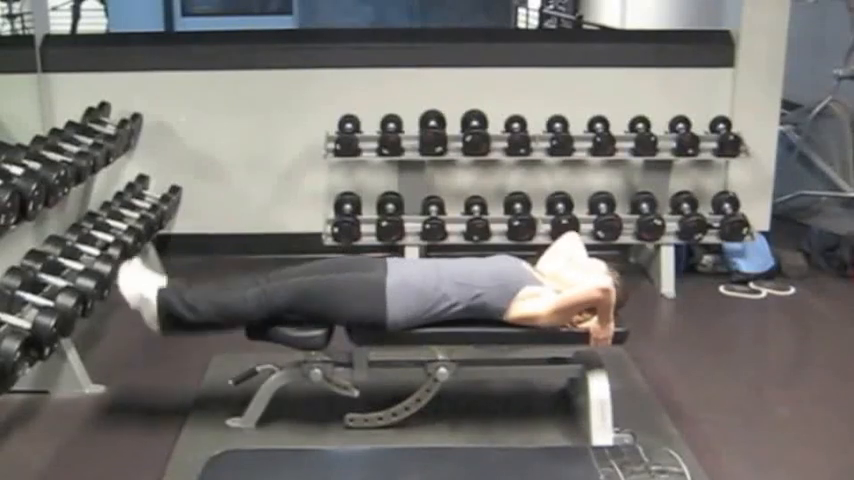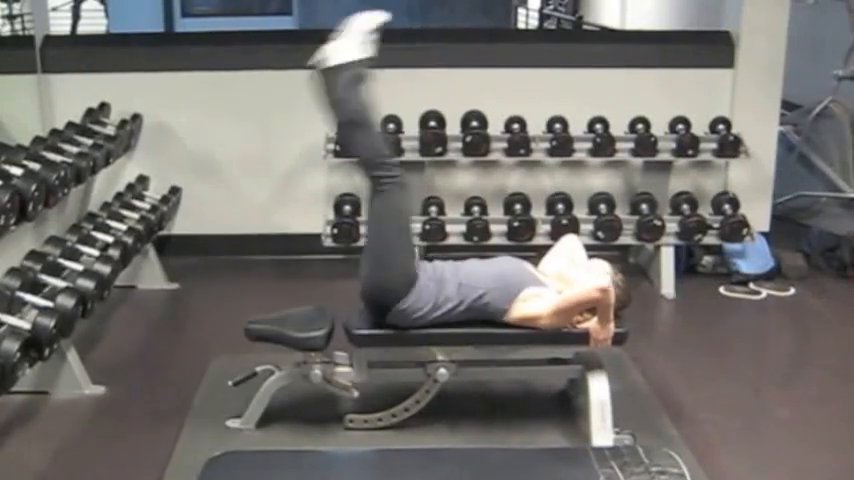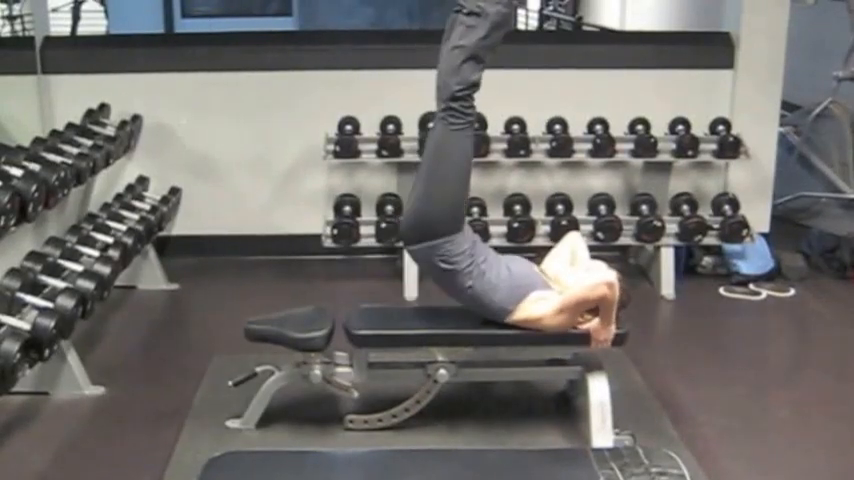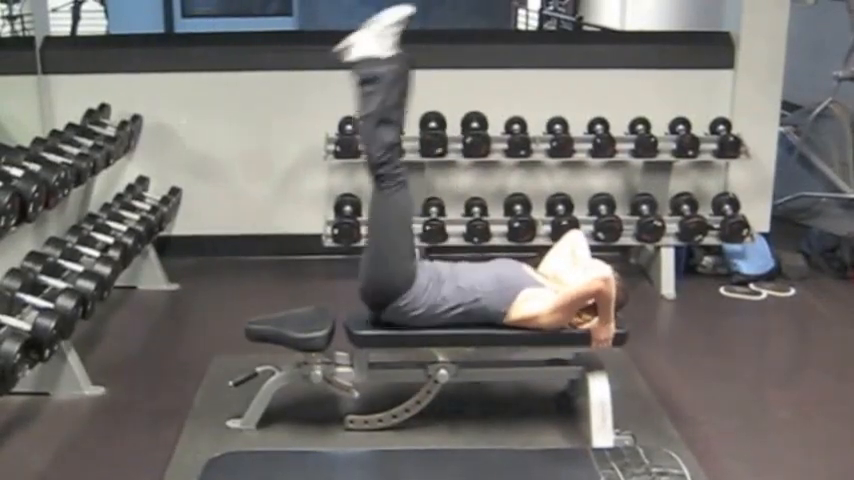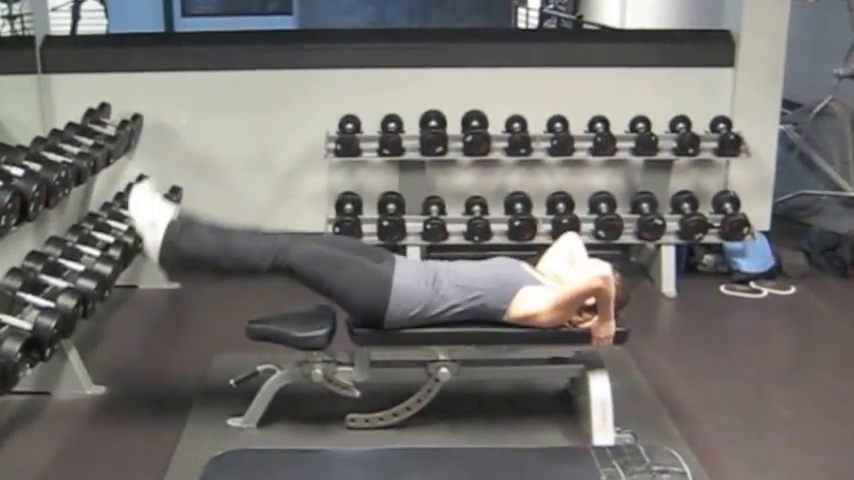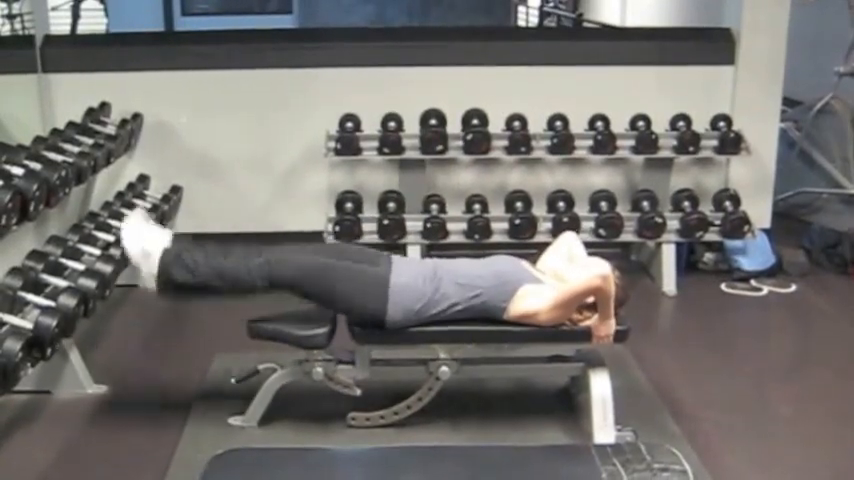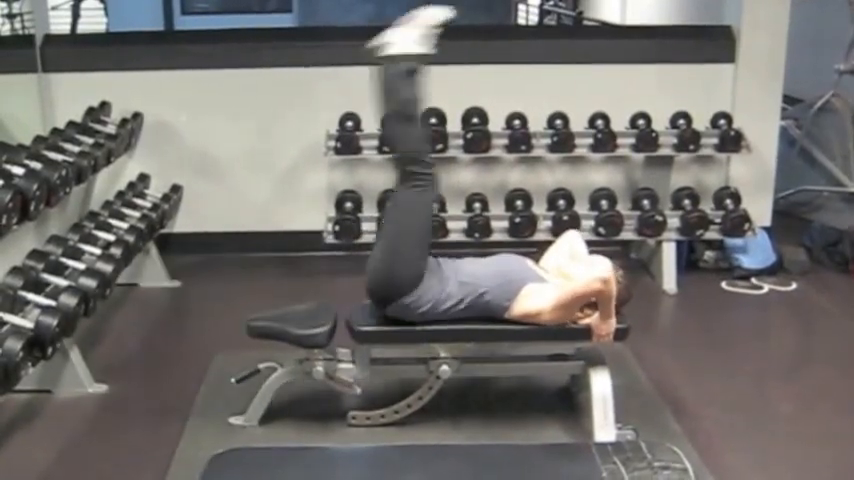
dt=0.5s
person 1, frame 1
left shoulder: (546, 306)
right shoulder: (538, 276)
left elbow: (601, 286)
right elbow: (569, 236)
left wrist: (603, 325)
right wrist: (594, 272)
left hip: (395, 302)
right hip: (398, 272)
left knee: (282, 295)
right knee: (284, 279)
left ankle: (169, 308)
right ankle: (172, 299)
person 1, frame 2
left shoulder: (544, 310)
right shoulder: (545, 286)
left elbow: (596, 288)
right elbow: (572, 241)
left wrist: (604, 325)
left hip: (403, 298)
right hip: (412, 289)
left knee: (387, 179)
left ankle: (346, 65)
right ankle: (346, 63)
person 1, frame 3
left shoulder: (552, 313)
right shoulder: (549, 284)
left elbow: (606, 284)
right elbow: (573, 237)
left hip: (436, 240)
right hip: (440, 242)
person 1, frame 4
left shoulder: (548, 309)
right shoulder: (548, 286)
left elbow: (607, 279)
right elbow: (576, 235)
left wrist: (602, 325)
left hip: (399, 294)
right hip: (413, 288)
left knee: (390, 174)
left ankle: (375, 60)
right ankle: (377, 58)
person 1, frame 5
left shoulder: (546, 308)
right shoulder: (544, 279)
left elbow: (597, 274)
right elbow: (569, 238)
left wrist: (604, 319)
left hip: (393, 300)
right hip: (404, 272)
left knee: (286, 253)
right knee: (309, 243)
left ankle: (171, 239)
right ankle: (175, 235)
person 1, frame 6
left shoulder: (546, 306)
right shoulder: (537, 277)
left elbow: (601, 272)
right elbow: (568, 238)
left wrist: (603, 320)
left hip: (401, 299)
right hip: (405, 275)
left knee: (284, 267)
right knee: (299, 255)
left ankle: (166, 266)
right ankle: (169, 257)
person 1, frame 7
left shoulder: (547, 306)
right shoulder: (553, 275)
left elbow: (597, 277)
right elbow: (572, 235)
left wrist: (605, 318)
left hip: (406, 291)
right hip: (420, 282)
left knee: (418, 174)
left ankle: (401, 55)
right ankle: (401, 56)
